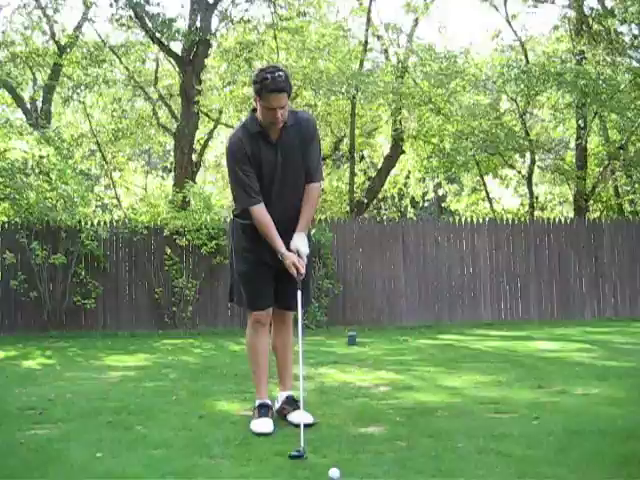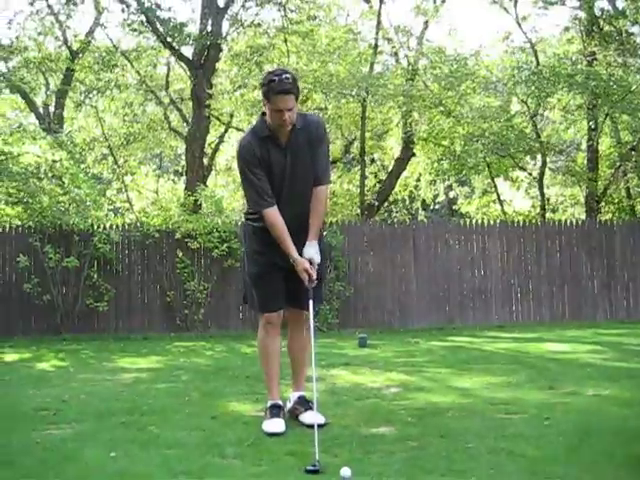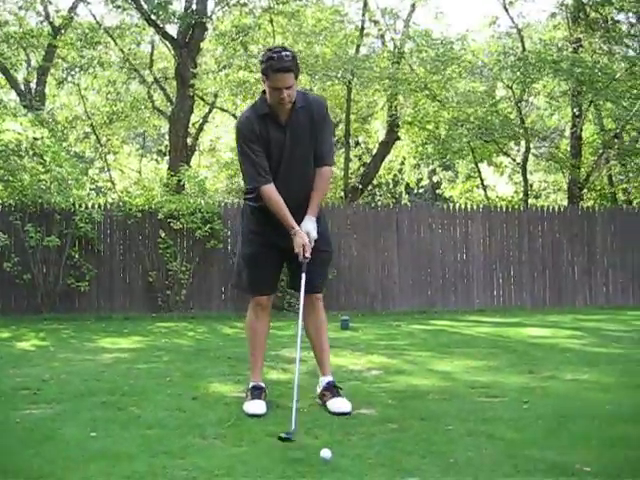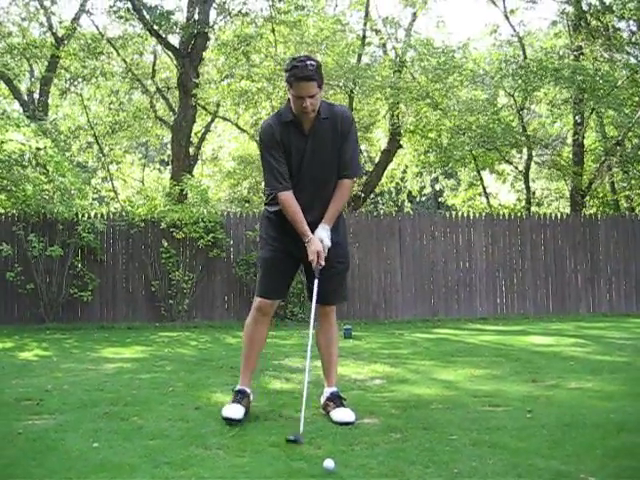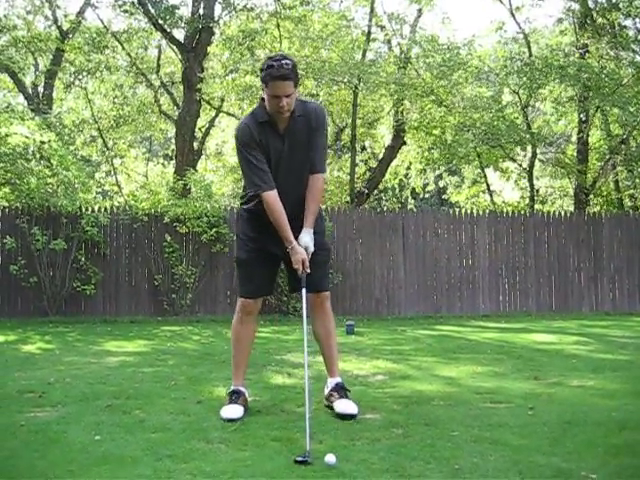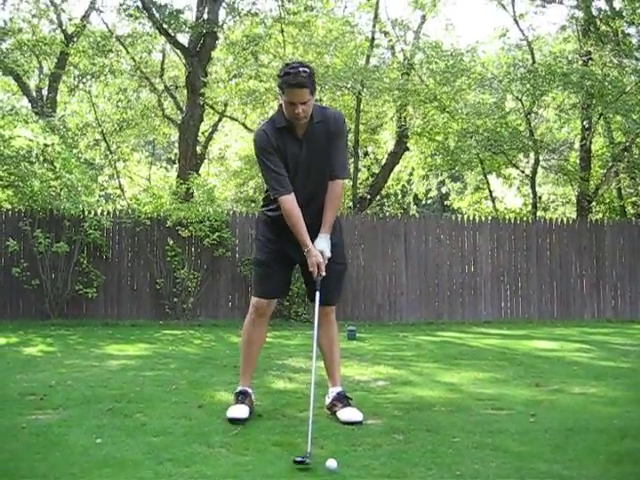
dt=0.5s
person 1, frame 1
left shoulder: (305, 126)
right shoulder: (239, 142)
left elbow: (314, 183)
right elbow: (253, 204)
left wrist: (300, 236)
right wrist: (281, 251)
left hip: (294, 236)
right hip: (253, 238)
left knee: (286, 316)
right knee: (259, 317)
left ankle: (286, 396)
right ankle: (262, 402)
person 1, frame 2
left shoulder: (314, 128)
right shoulder: (250, 146)
left elbow: (320, 187)
right elbow: (267, 207)
left wrist: (312, 244)
right wrist: (293, 257)
left hip: (307, 236)
right hip: (266, 239)
left knee: (300, 317)
right knee: (271, 319)
left ankle: (298, 396)
right ankle: (274, 403)
person 1, frame 3
left shoulder: (316, 108)
right shoulder: (248, 122)
left elbow: (324, 167)
right elbow: (263, 184)
left wrist: (309, 221)
right wrist: (292, 230)
left hip: (309, 218)
right hip: (264, 221)
left knee: (313, 299)
right knee: (260, 301)
left ankle: (326, 382)
right ankle: (256, 384)
person 1, frame 4
left shoulder: (341, 120)
right shoulder: (271, 129)
left elbow: (348, 178)
right elbow: (281, 190)
left wrist: (324, 229)
right wrist: (307, 237)
left hip: (328, 228)
right hip: (281, 227)
left knee: (326, 310)
right knee: (263, 306)
left ankle: (331, 392)
right ankle: (242, 390)
person 1, frame 5
left shoulder: (315, 115)
right shoulder: (248, 130)
left elbow: (317, 176)
right elbow: (266, 191)
left wrist: (306, 231)
right wrist: (290, 244)
left hip: (306, 222)
right hip: (259, 226)
left knee: (320, 299)
right knee: (247, 305)
left ankle: (335, 383)
right ankle: (237, 390)
person 1, frame 6
left shoulder: (334, 122)
right shoulder: (266, 135)
left elbow: (336, 181)
right elbow: (284, 196)
left wrist: (323, 237)
right wrist: (307, 248)
left hip: (323, 230)
right hip: (277, 230)
left knee: (326, 311)
right knee: (260, 306)
left ankle: (336, 393)
right ankle: (244, 391)
